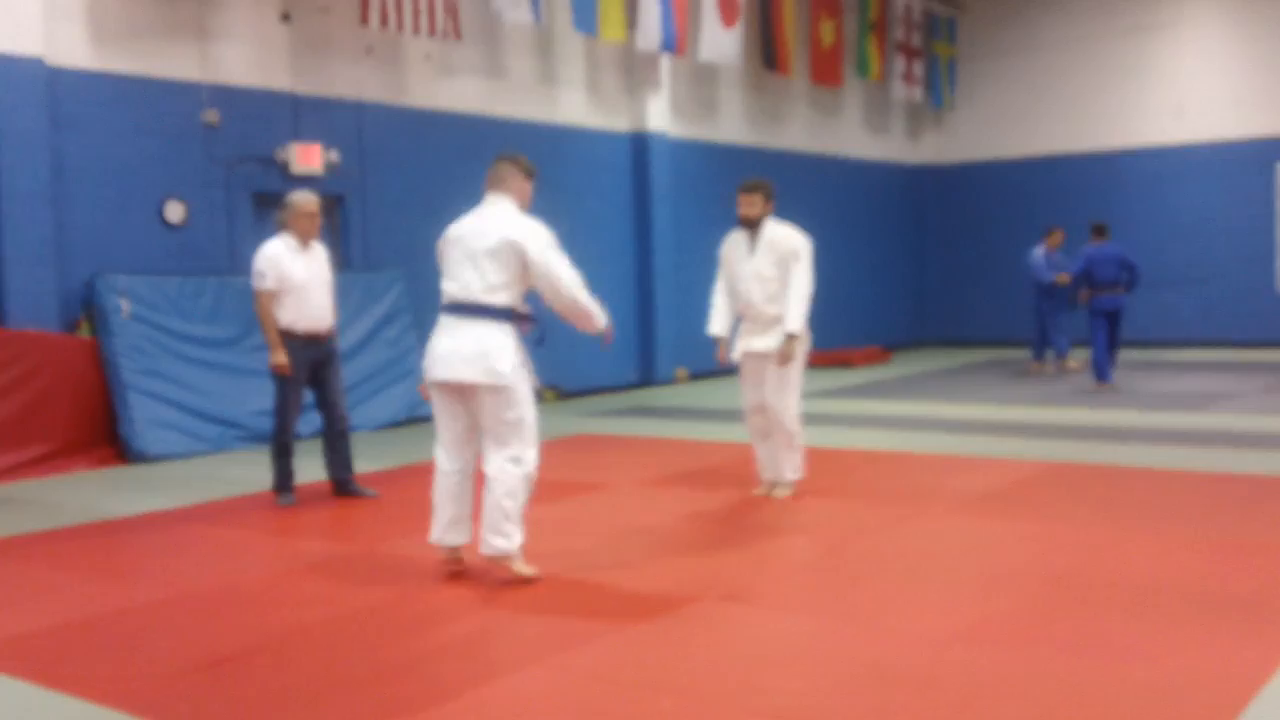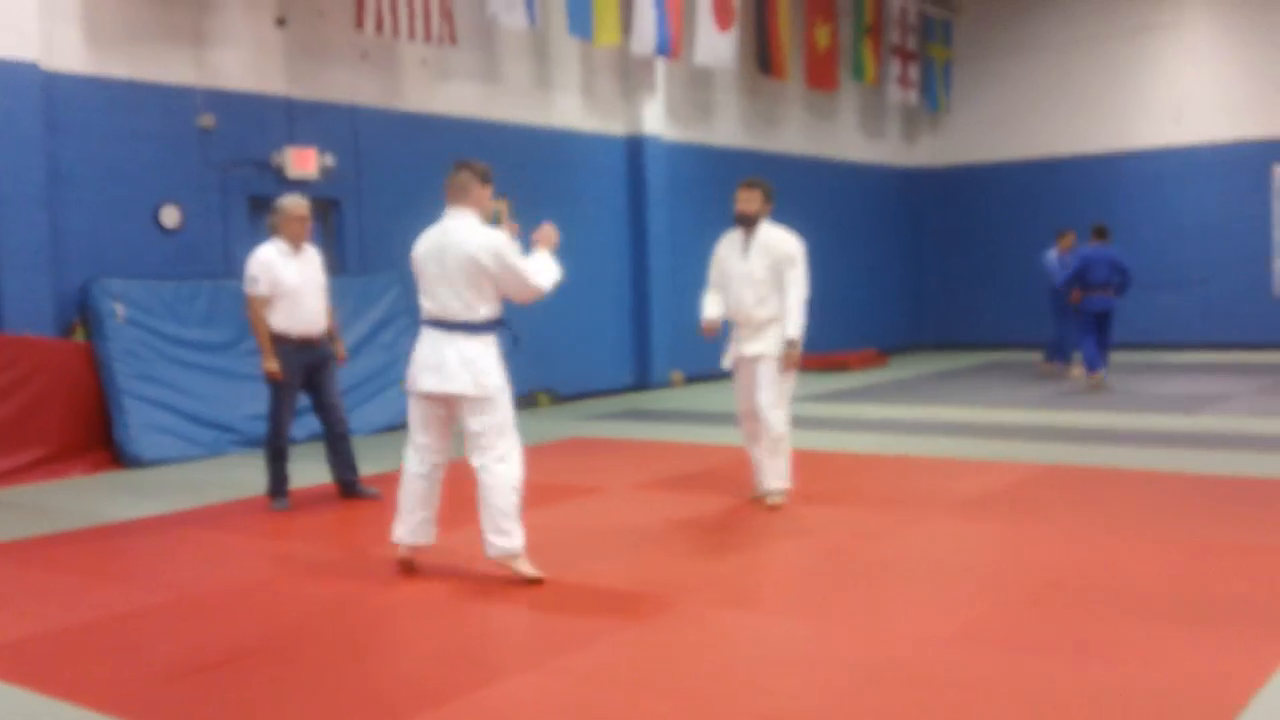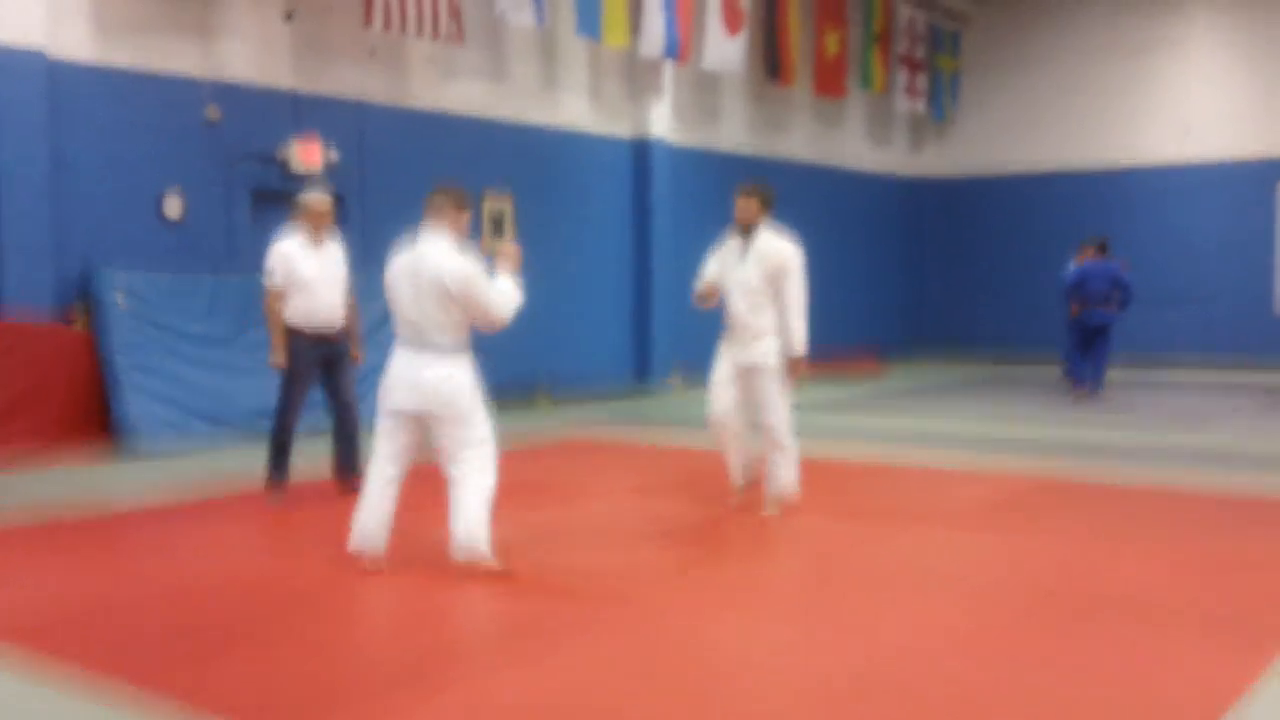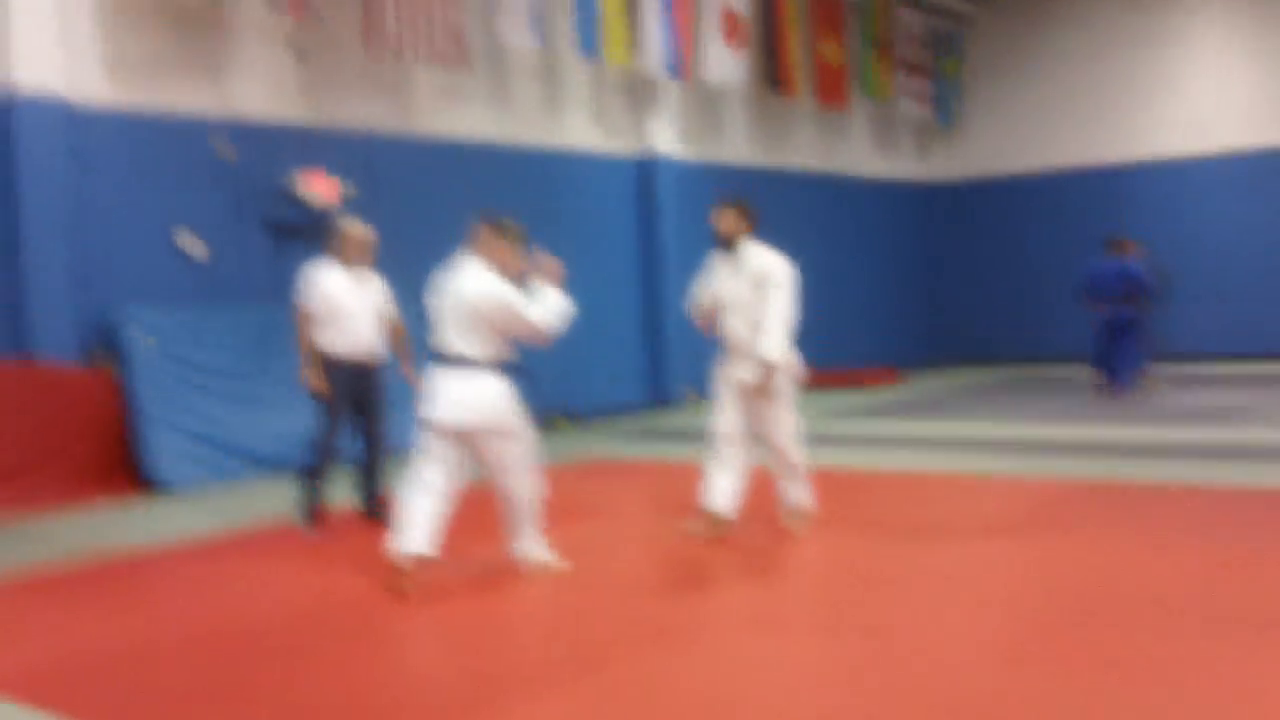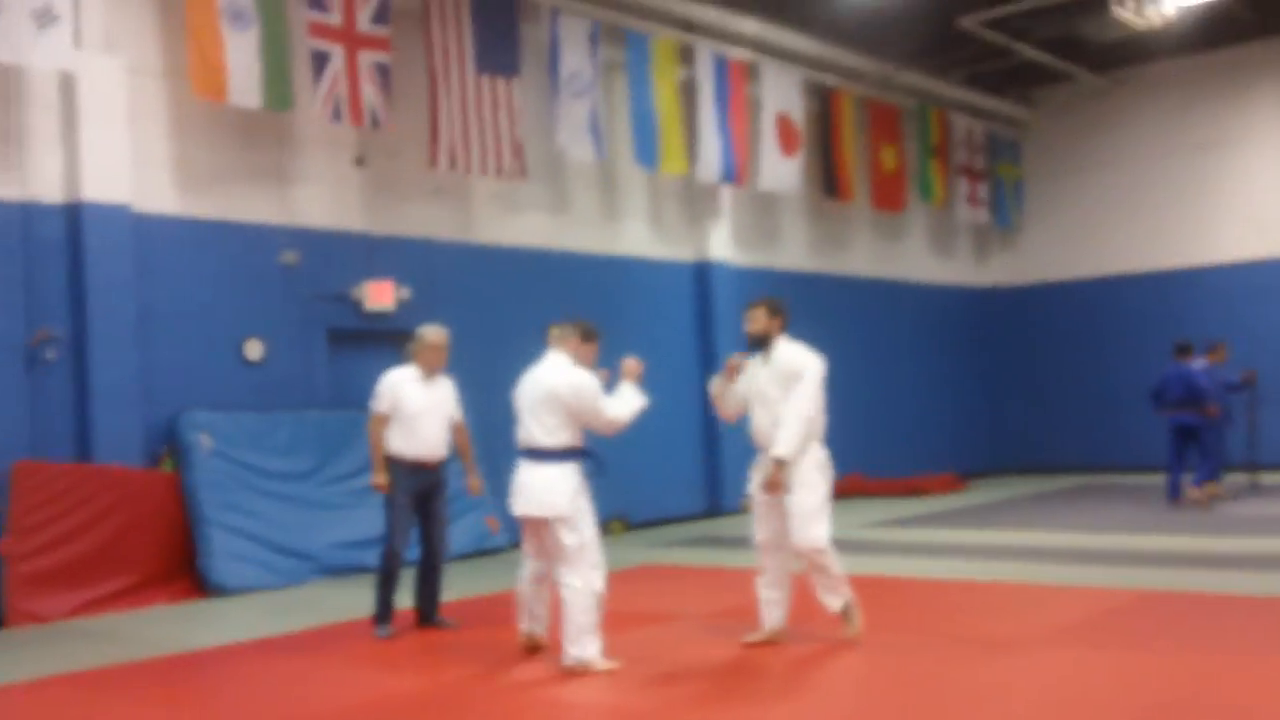
dt=0.3s
person 1, frame 1
left shoulder: (455, 230)
right shoulder: (527, 229)
right elbow: (562, 288)
right wrist: (598, 322)
left hip: (448, 342)
right hip: (492, 347)
left knee: (453, 451)
right knee: (511, 452)
left ankle: (450, 543)
right ankle: (503, 549)
person 1, frame 2
left shoulder: (424, 242)
right shoulder: (487, 239)
right elbow: (527, 287)
right wrist: (543, 251)
left hip: (430, 352)
right hip: (472, 357)
left knee: (423, 452)
right knee: (497, 455)
left ankle: (409, 541)
right ankle: (507, 549)
person 1, frame 3
left shoulder: (399, 261)
right shoulder: (460, 265)
right elbow: (494, 315)
right wrist: (507, 273)
left hip: (404, 370)
right hip: (448, 374)
left knee: (387, 460)
right knee: (475, 462)
left ankle: (367, 542)
right ankle: (471, 546)
person 1, frame 4
left shoulder: (445, 282)
right shoulder: (494, 289)
right elbow: (538, 325)
left wrist: (520, 283)
right wrist: (549, 287)
left hip: (448, 390)
right hip: (485, 392)
left knee: (434, 477)
right knee: (519, 474)
left ankle: (409, 550)
right ankle: (531, 551)
person 1, frame 5
left shoulder: (530, 378)
right shoulder: (574, 377)
right elbow: (610, 420)
left wrist: (593, 389)
right wrist: (629, 383)
left hip: (529, 477)
right hip: (558, 480)
left knee: (537, 562)
right knee: (583, 567)
left ankle: (532, 631)
right ankle: (582, 653)
person 2, frame 1
left shoulder: (791, 240)
right shoulder: (731, 243)
left elbow: (799, 290)
right elbow: (723, 291)
left wrist: (791, 336)
right wrist: (720, 336)
left hip: (784, 335)
right hip: (750, 334)
left knee: (781, 407)
right knee: (755, 408)
left ankle: (788, 477)
right ankle: (770, 476)
person 2, frame 2
left shoulder: (784, 242)
right shoulder: (726, 244)
left elbow: (795, 295)
right elbow: (716, 289)
left wrist: (792, 342)
right wrist: (711, 317)
left hip: (775, 338)
right hip: (742, 338)
left knee: (770, 411)
right knee: (749, 414)
left ankle: (776, 486)
right ankle: (766, 481)
person 2, frame 3
left shoulder: (783, 250)
right shoulder: (727, 246)
left elbow: (794, 304)
right elbow: (708, 283)
left wrist: (798, 352)
right wrist: (704, 292)
left hip: (770, 346)
right hip: (735, 343)
left knee: (773, 421)
right knee: (722, 412)
left ankle: (781, 491)
right ankle: (744, 473)
person 2, frame 4
left shoulder: (771, 263)
right shoulder: (716, 265)
left elbow: (778, 316)
right elbow: (704, 309)
left wrist: (767, 365)
right wrist: (705, 316)
left hip: (769, 364)
right hip: (732, 364)
left knee: (781, 438)
right knee: (726, 435)
left ankle: (799, 506)
right ankle: (717, 510)
person 2, frame 5
left shoulder: (803, 360)
right shoulder: (753, 366)
left elbow: (801, 415)
right elbow: (728, 410)
left wrist: (781, 462)
right wrist: (726, 379)
left hip: (802, 463)
right hip: (768, 464)
left knee: (809, 541)
right knee: (770, 546)
left ankle: (845, 603)
right ankle: (772, 623)
person 3, frame 1
left shoulder: (320, 250)
right shoulder: (272, 252)
right elbow: (264, 304)
left wrist: (332, 338)
right wrist: (276, 349)
left hip: (323, 344)
right hip: (293, 345)
left knee: (337, 415)
right knee: (287, 419)
left ankle: (343, 481)
right ankle: (284, 487)
person 3, frame 2
left shoulder: (313, 254)
right shoulder: (264, 257)
right elbow: (256, 310)
left wrist: (336, 341)
right wrist: (268, 355)
left hip: (318, 347)
right hip: (286, 349)
left knee: (335, 417)
right knee: (281, 424)
left ankle: (349, 483)
right ankle: (278, 492)
person 3, frame 3
left shoulder: (337, 248)
right shoulder: (284, 250)
right elbow: (273, 301)
left wrist: (355, 339)
right wrist: (278, 347)
left hip: (335, 341)
right hip: (302, 341)
left knee: (347, 408)
right knee: (289, 411)
left ankle: (348, 472)
right ankle: (277, 476)
person 3, frame 4
left shoulder: (376, 282)
right shoulder: (323, 278)
left elbow: (393, 324)
right elbow: (307, 325)
left wrist: (407, 362)
right wrist: (311, 370)
left hip: (369, 371)
right hip: (337, 370)
left knee: (375, 440)
right knee: (329, 440)
left ankle: (372, 507)
right ankle: (312, 510)
person 3, frame 5
left shoulder: (447, 385)
right shoulder: (394, 379)
left elbow: (458, 431)
right elbow: (376, 426)
left wrist: (471, 471)
right wrist: (379, 469)
left hip: (435, 473)
right hip: (402, 472)
left knee: (435, 547)
right knee: (396, 546)
left ankle: (428, 612)
right ankle: (383, 617)
